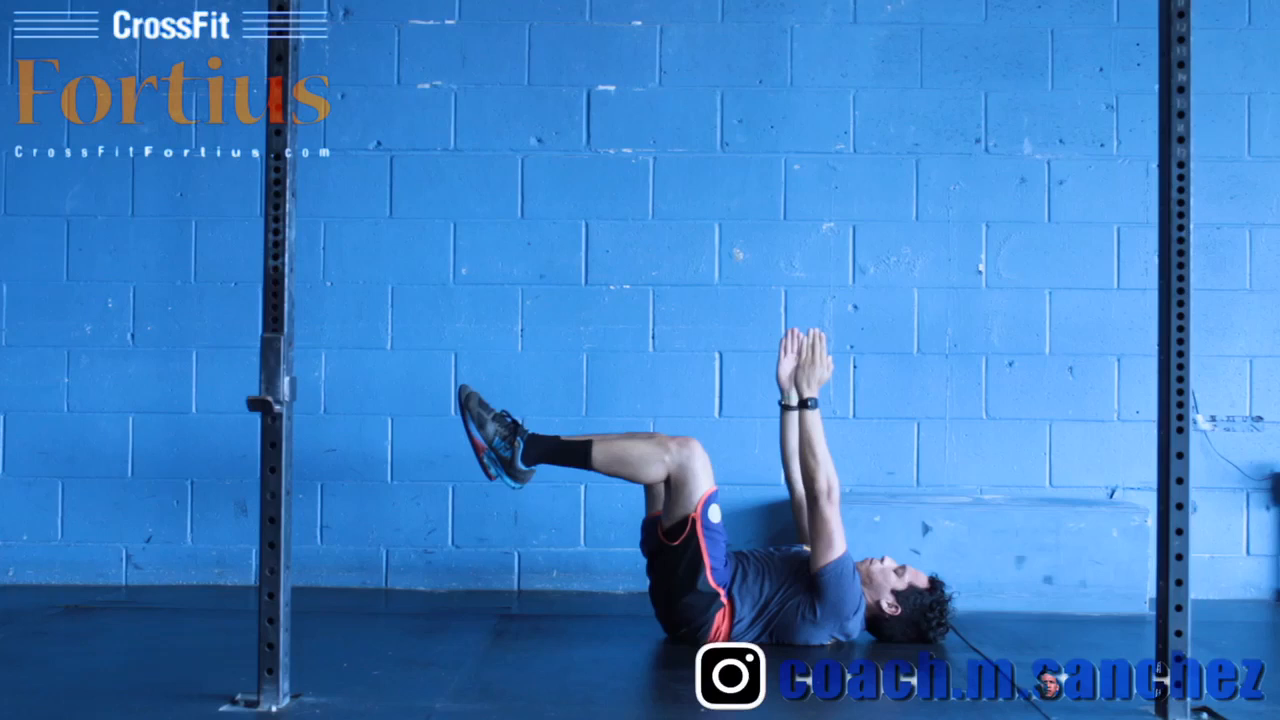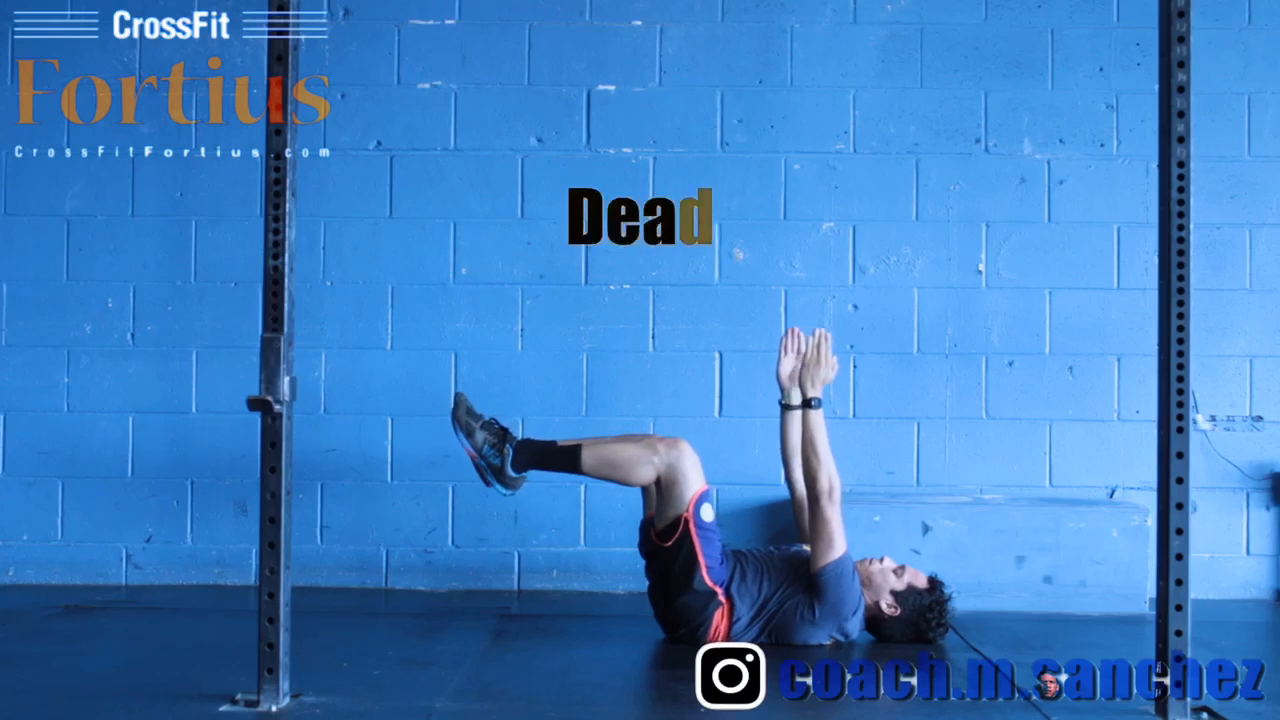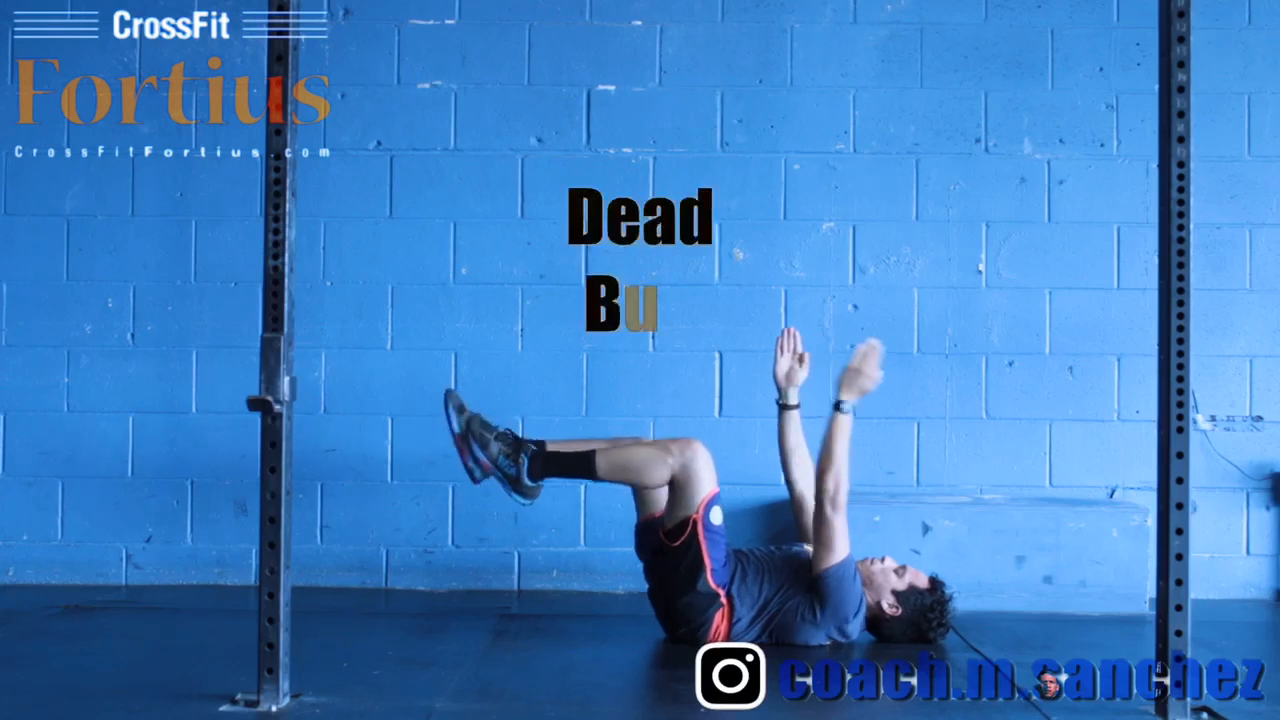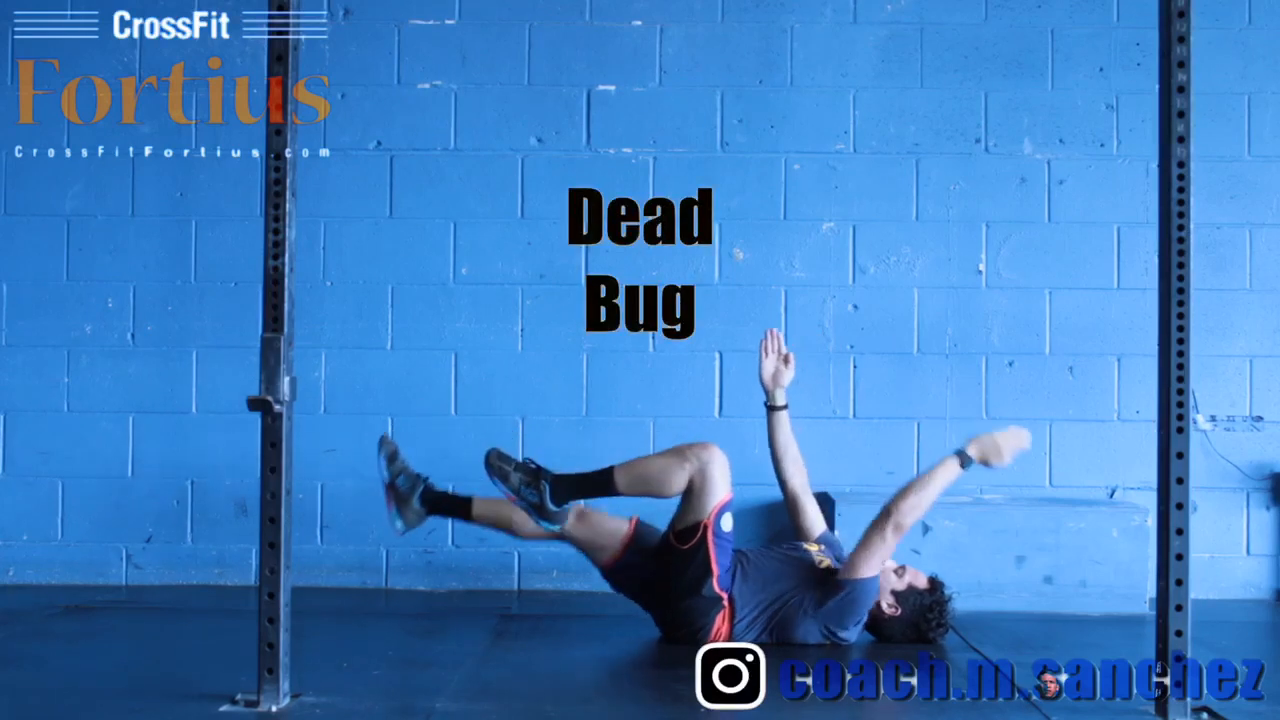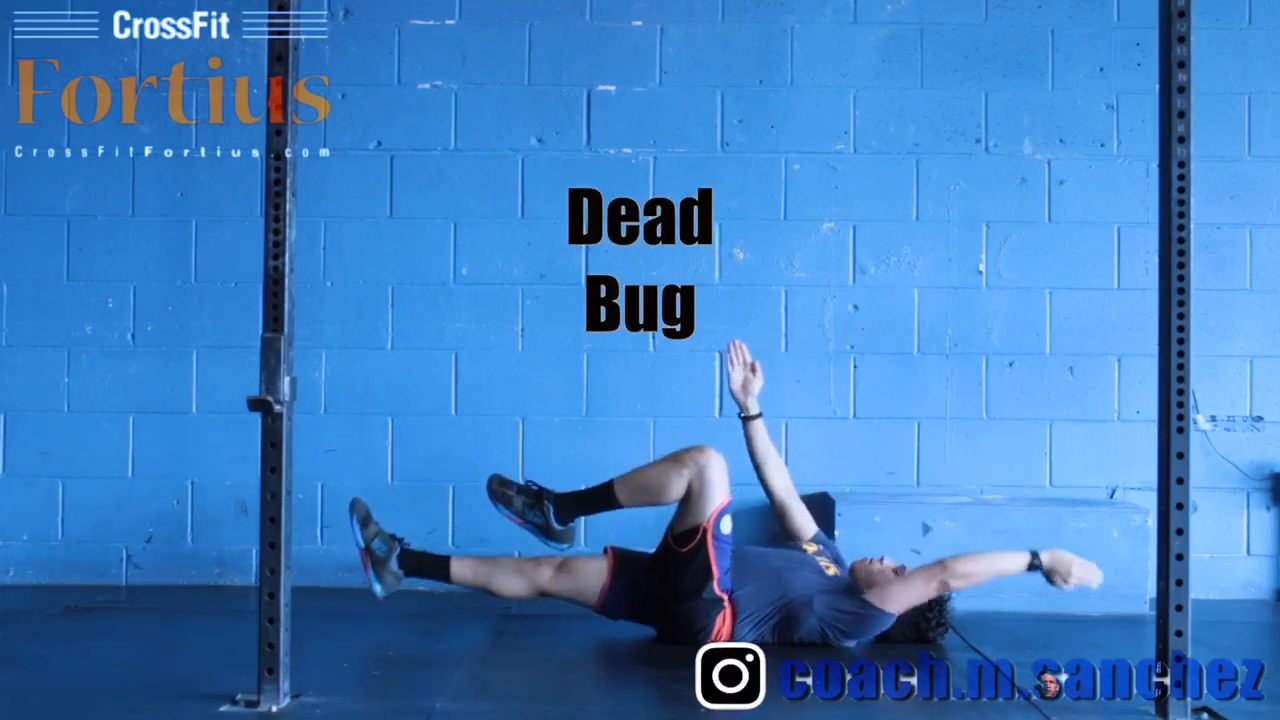
dt=0.5s
person 1, frame 1
left shoulder: (842, 602)
right shoulder: (837, 580)
left elbow: (824, 497)
right elbow: (800, 485)
left wrist: (809, 396)
right wrist: (789, 395)
left hip: (704, 606)
right hip: (696, 589)
left knee: (687, 453)
right knee: (665, 453)
left ankle: (525, 450)
right ankle: (521, 450)
person 1, frame 2
left shoulder: (842, 603)
right shoulder: (838, 580)
left elbow: (825, 495)
right elbow: (800, 484)
left wrist: (814, 396)
right wrist: (791, 395)
left hip: (704, 602)
right hip: (698, 588)
left knee: (674, 454)
right knee: (659, 454)
left ankle: (516, 457)
right ankle: (514, 453)
person 1, frame 3
left shoulder: (842, 605)
right shoulder: (835, 569)
left elbow: (831, 499)
right elbow: (804, 487)
left wrist: (845, 400)
right wrist: (789, 394)
left hip: (701, 603)
right hip: (690, 586)
left knee: (689, 452)
right knee: (639, 451)
left ankle: (531, 467)
right ankle: (504, 455)
person 1, frame 4
left shoulder: (847, 606)
right shoulder: (832, 562)
left elbow: (894, 521)
right elbow: (797, 484)
left wrist: (967, 455)
right wrist: (776, 396)
left hip: (703, 605)
right hip: (684, 586)
left knee: (706, 458)
right knee: (570, 519)
left ankle: (557, 488)
right ankle: (426, 500)
person 1, frame 5
left shoulder: (859, 612)
right shoulder: (830, 560)
left elbow: (944, 575)
right elbow: (780, 486)
left wrist: (1039, 559)
right wrist: (750, 407)
left hip: (704, 606)
right hip: (678, 593)
left knee: (705, 462)
right knee: (546, 573)
left ankle: (560, 508)
right ankle: (402, 562)
